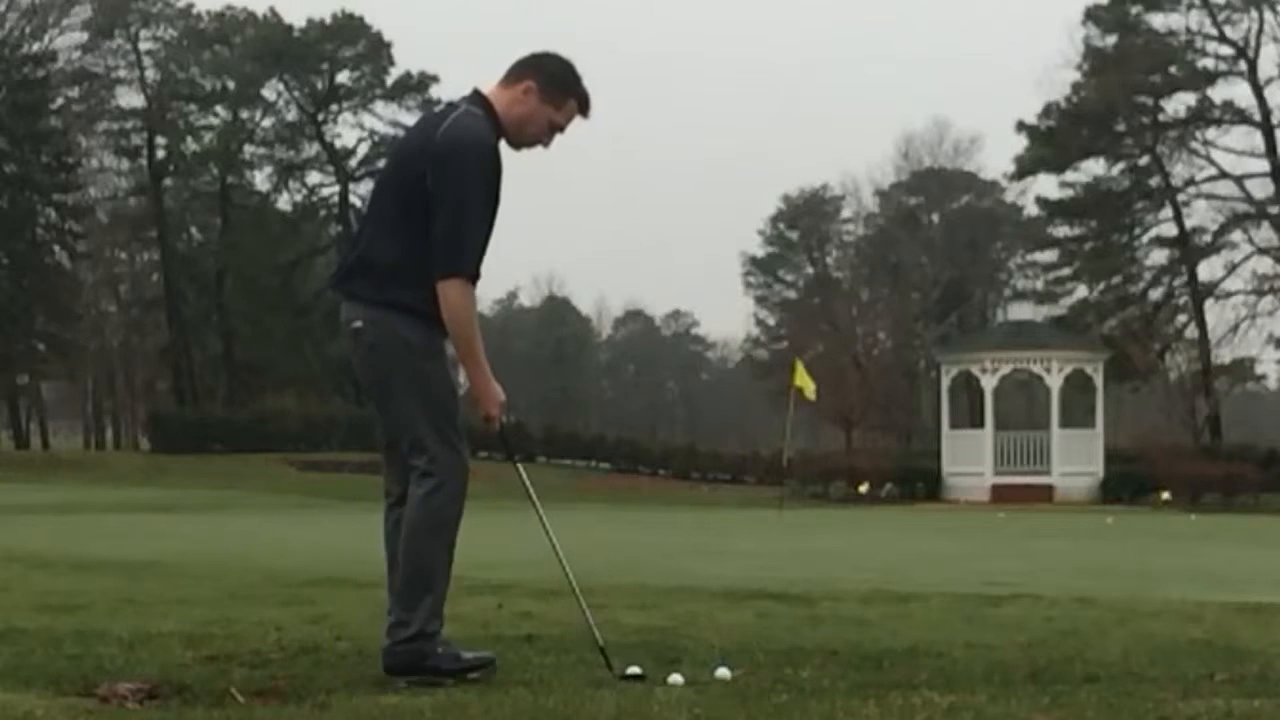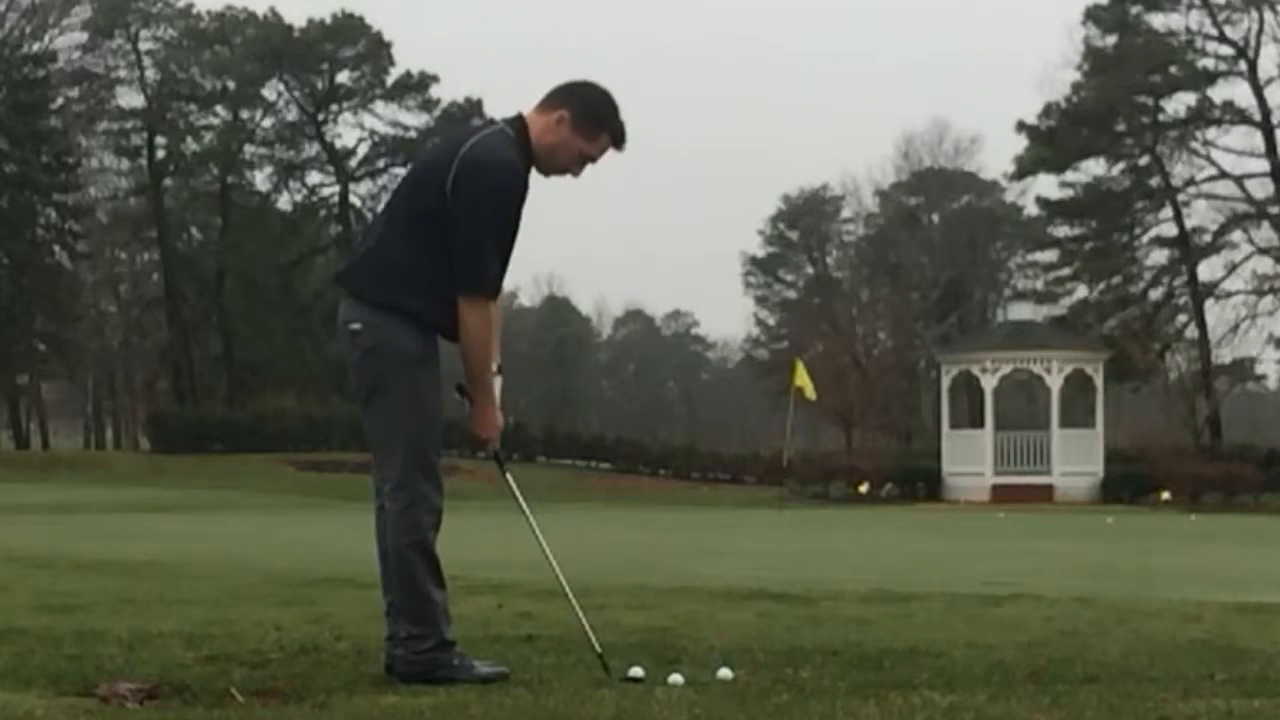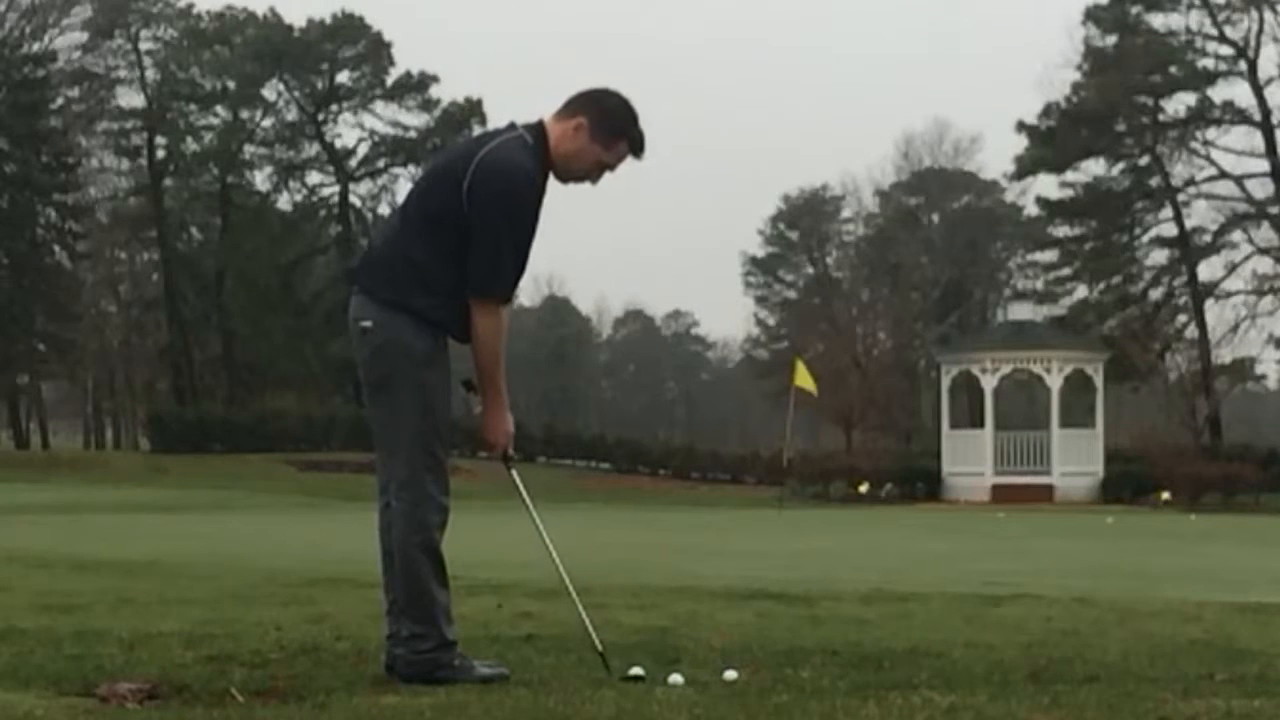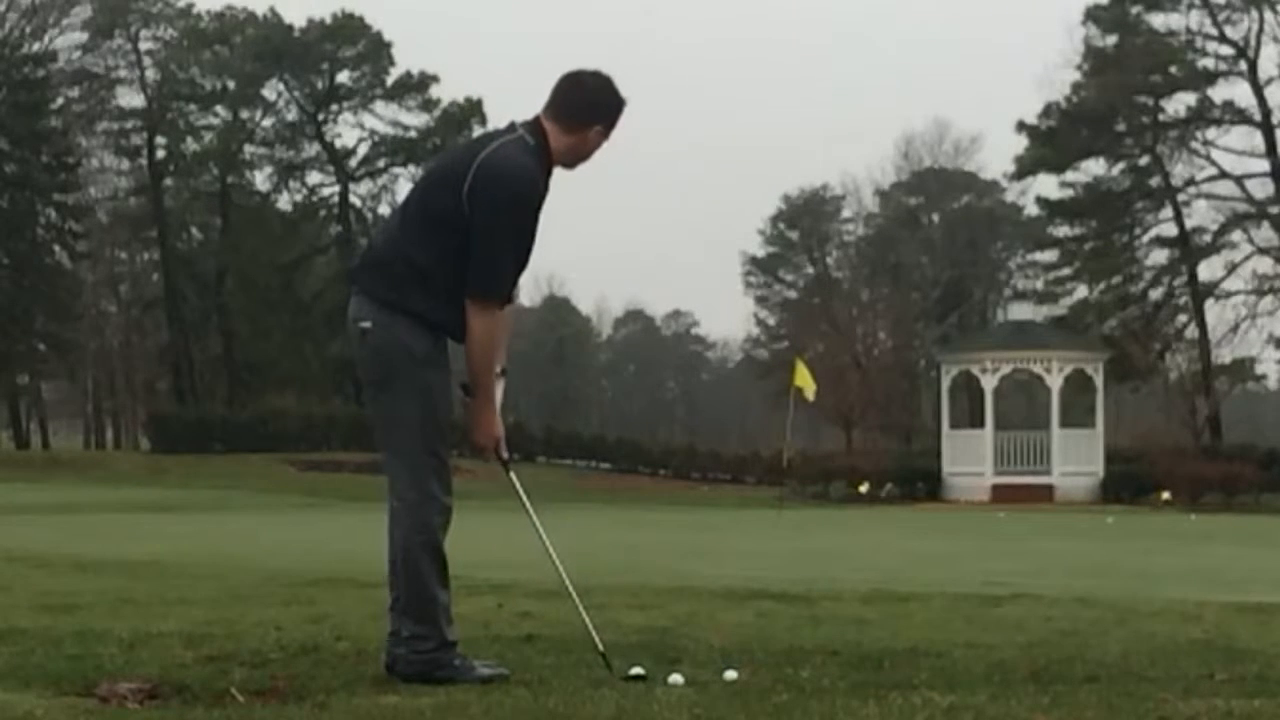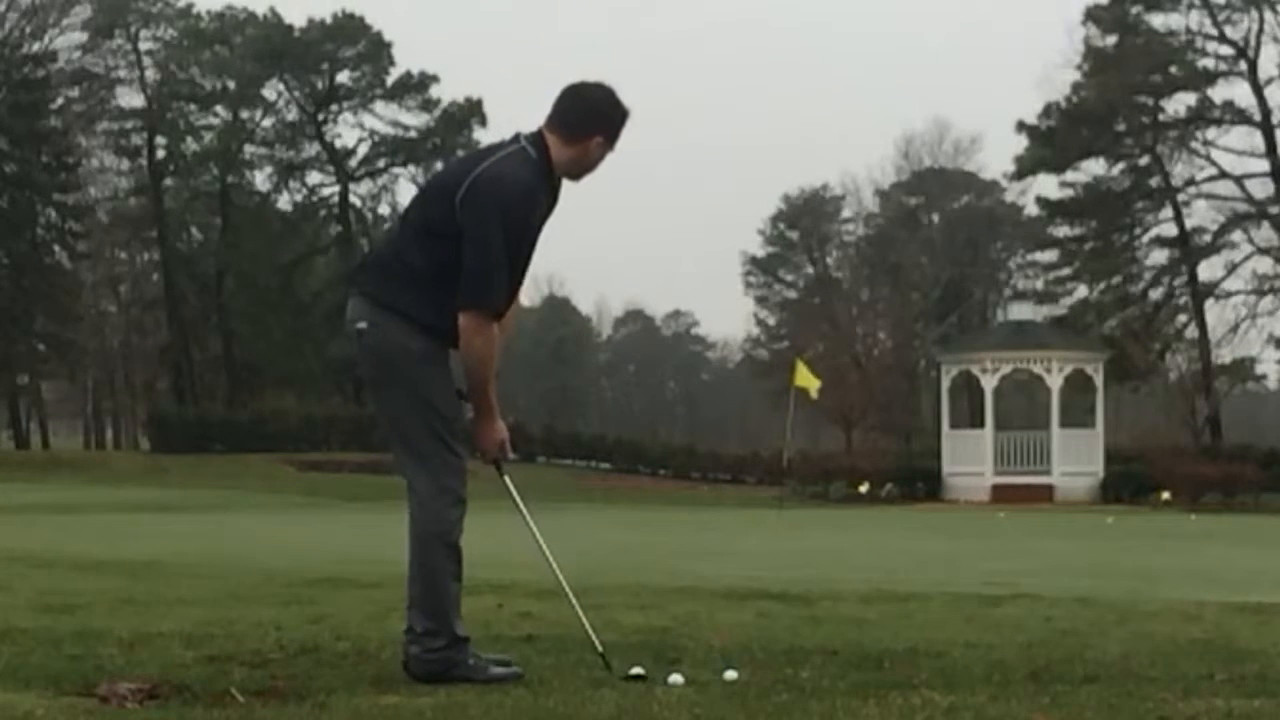
dt=1s
person 1, frame 1
left shoulder: (453, 126)
right shoulder: (470, 144)
right elbow: (452, 273)
left wrist: (463, 362)
right wrist: (480, 375)
left hip: (384, 315)
right hip: (396, 320)
left knee: (414, 481)
right knee: (440, 471)
left ankle: (412, 635)
right ankle: (413, 636)
person 1, frame 2
left shoulder: (490, 153)
right shoulder: (494, 168)
left elbow: (481, 286)
right elbow: (473, 295)
left wrist: (490, 376)
right wrist: (483, 399)
left hip: (385, 318)
right hip: (390, 323)
left knee: (407, 489)
right knee: (412, 490)
left ankle: (412, 642)
right ankle: (422, 649)
person 1, frame 3
left shoulder: (510, 157)
right shoulder: (510, 173)
left elbow: (484, 291)
right elbow: (486, 301)
left wrist: (490, 393)
right wrist: (495, 404)
left hip: (395, 317)
right hip: (401, 321)
left knee: (409, 489)
right knee: (418, 492)
left ankle: (412, 642)
right ankle: (425, 650)
person 1, frame 4
left shoulder: (512, 160)
right shoulder: (512, 176)
left elbow: (495, 293)
right elbow: (483, 302)
left wrist: (494, 377)
right wrist: (485, 406)
left hip: (397, 318)
right hip: (401, 321)
left knee: (419, 489)
right knee: (422, 492)
left ankle: (413, 640)
right ankle: (425, 648)
person 1, frame 5
left shoulder: (533, 178)
right shoulder: (506, 188)
left elbow: (501, 296)
right elbow: (476, 315)
left wrist: (485, 395)
right wrist: (486, 413)
left hip: (409, 322)
right hip: (394, 321)
left knee: (438, 482)
right knee: (439, 484)
left ankle: (431, 636)
right ankle: (438, 647)
